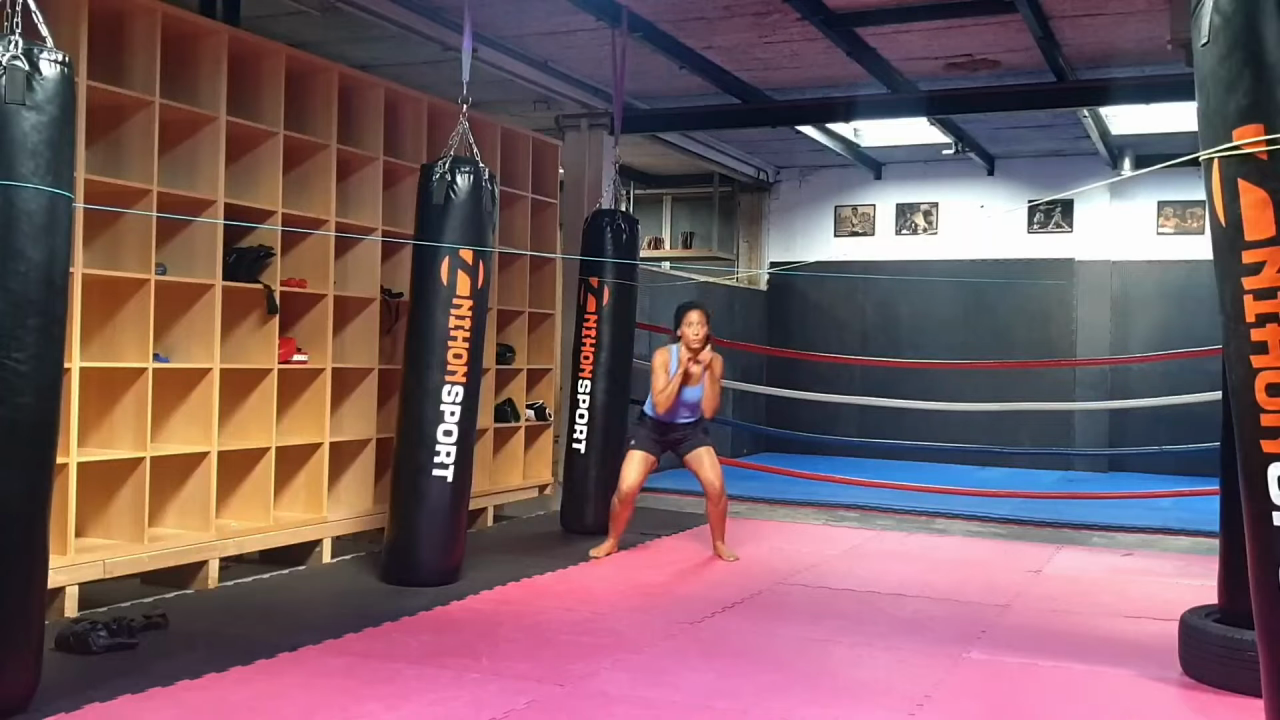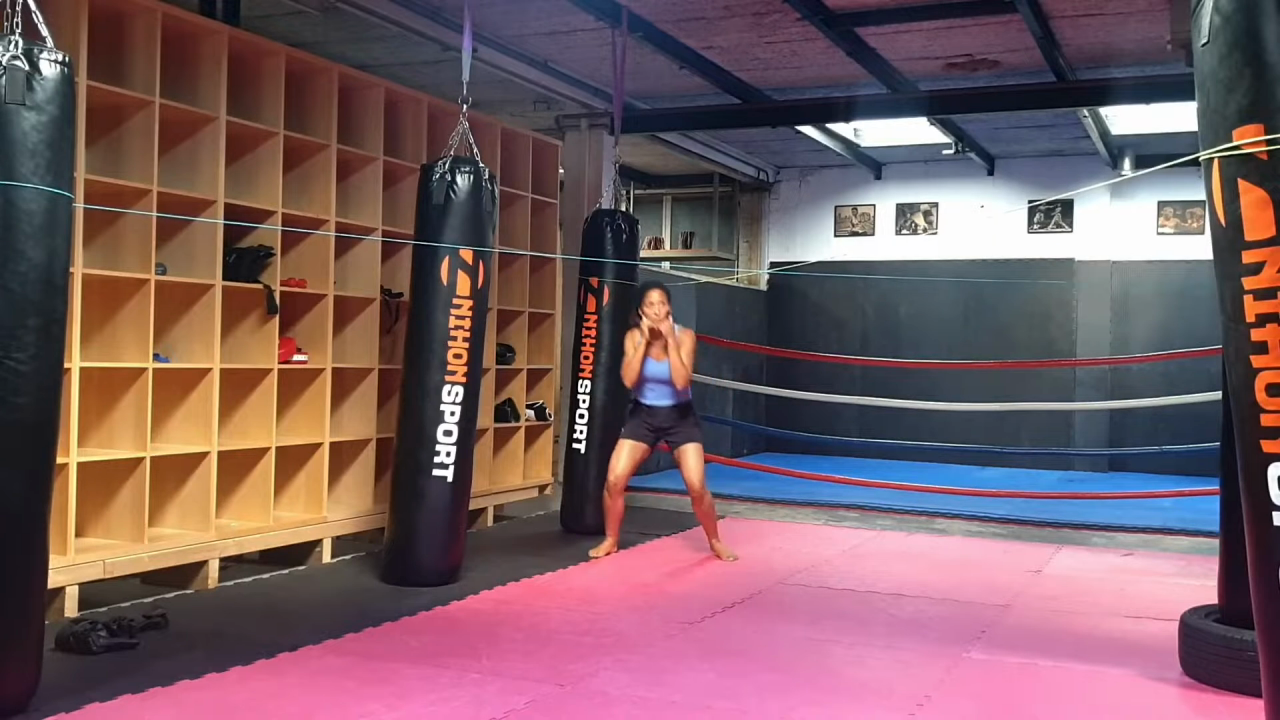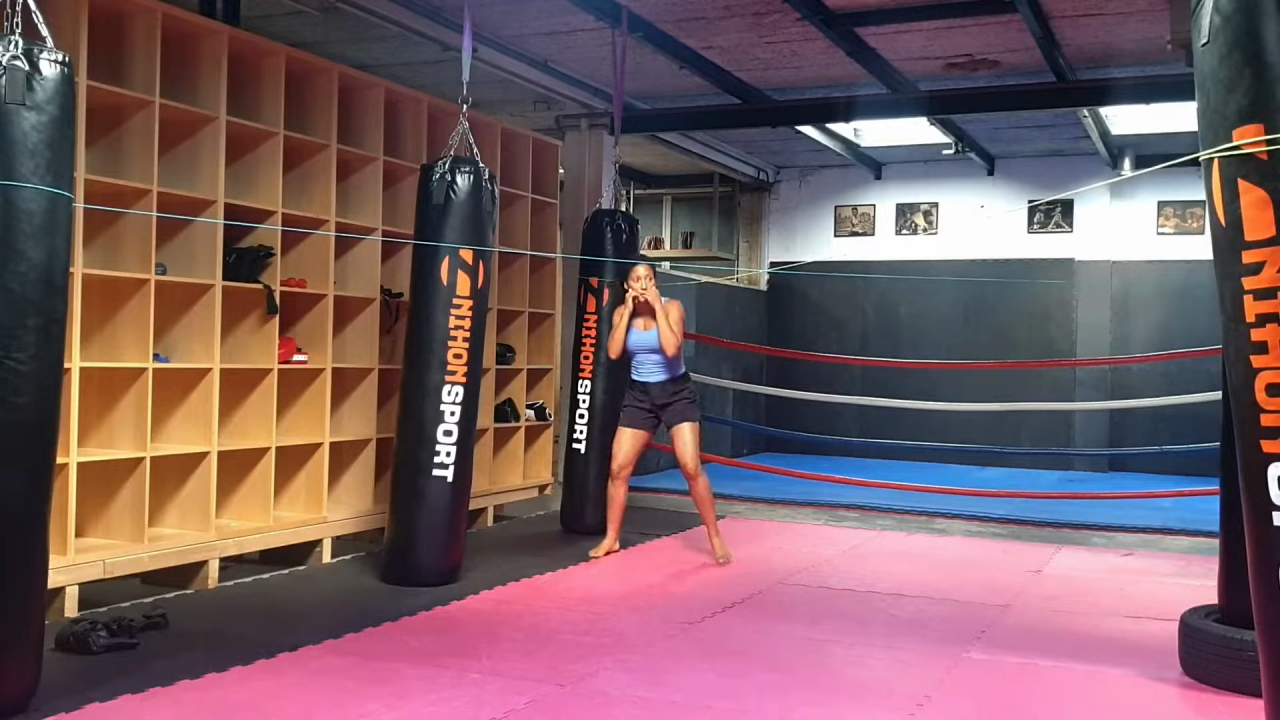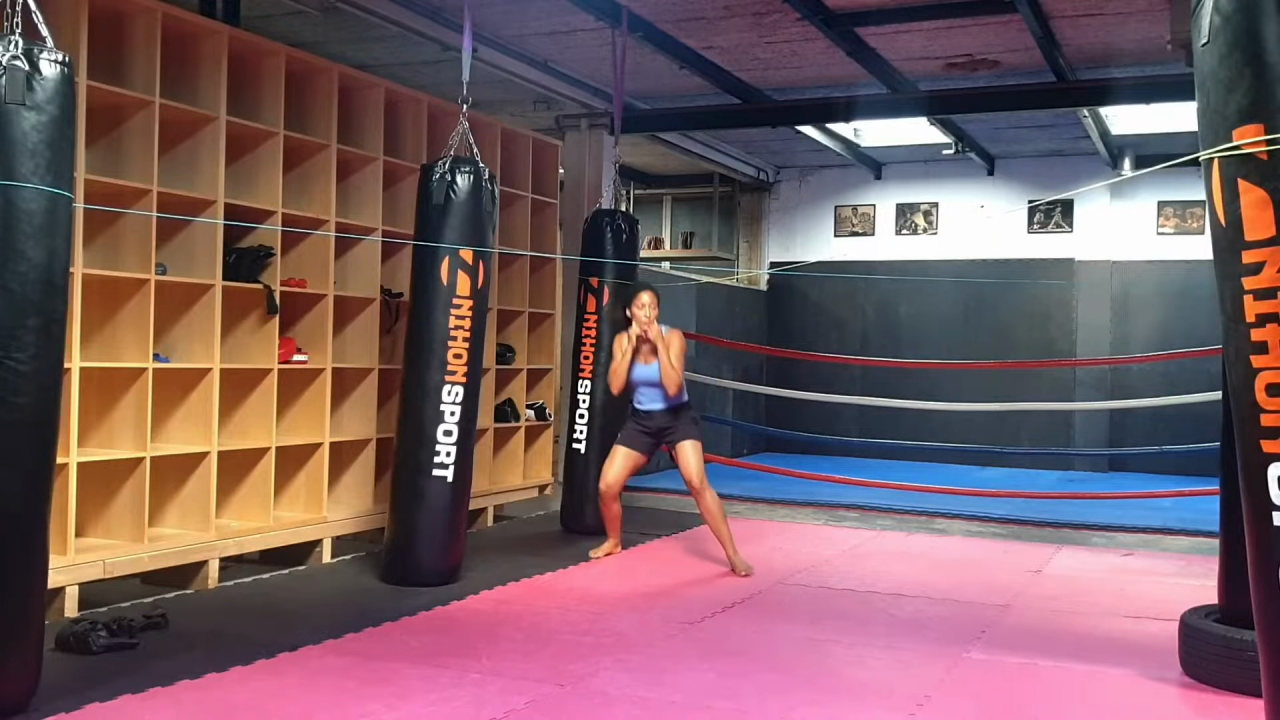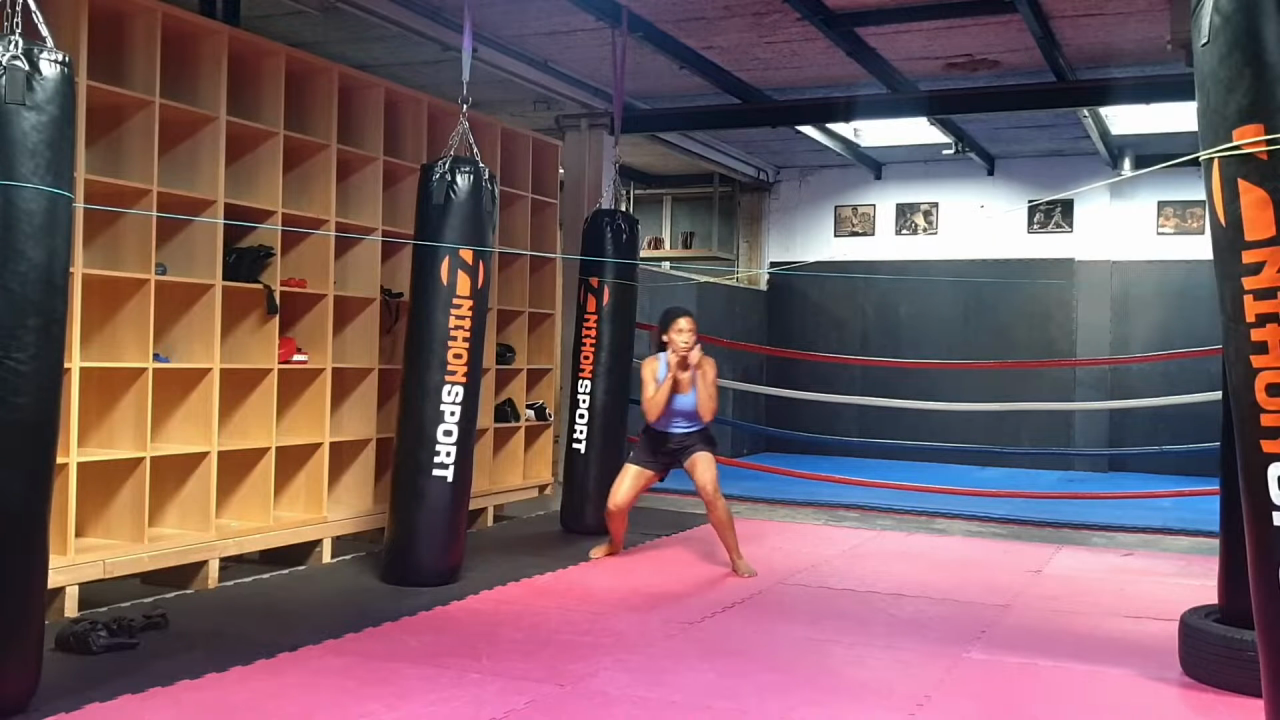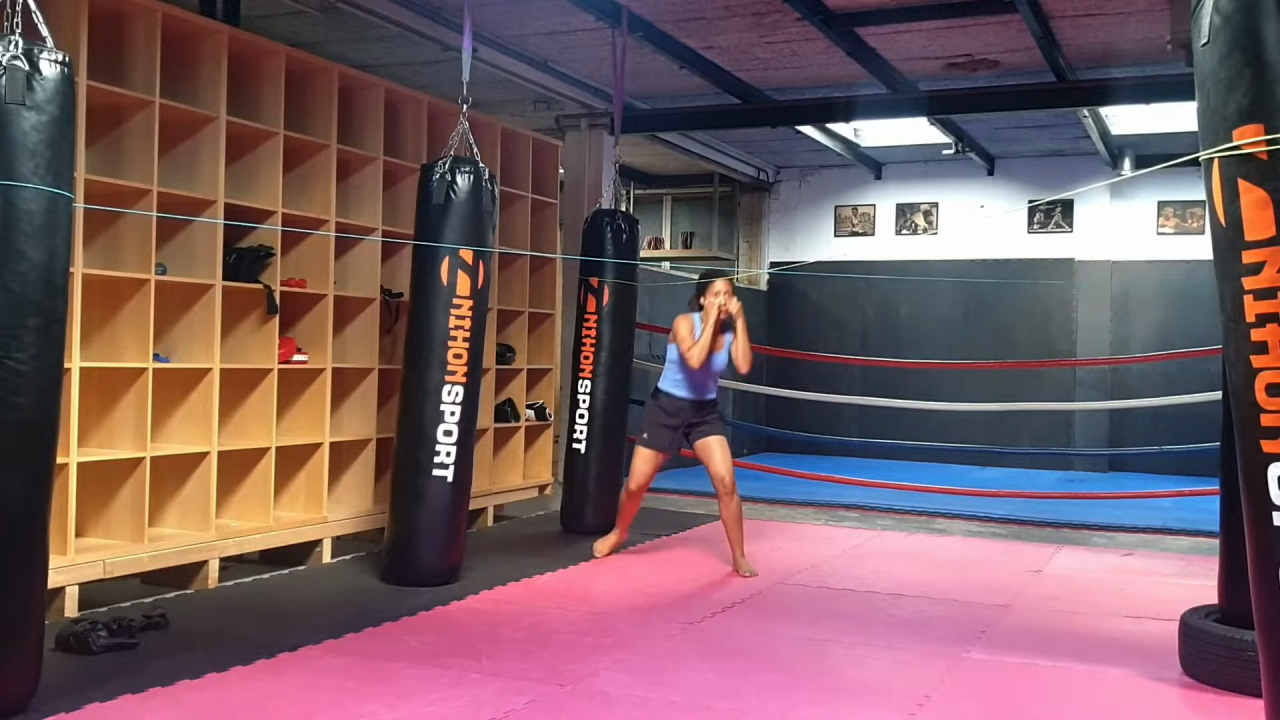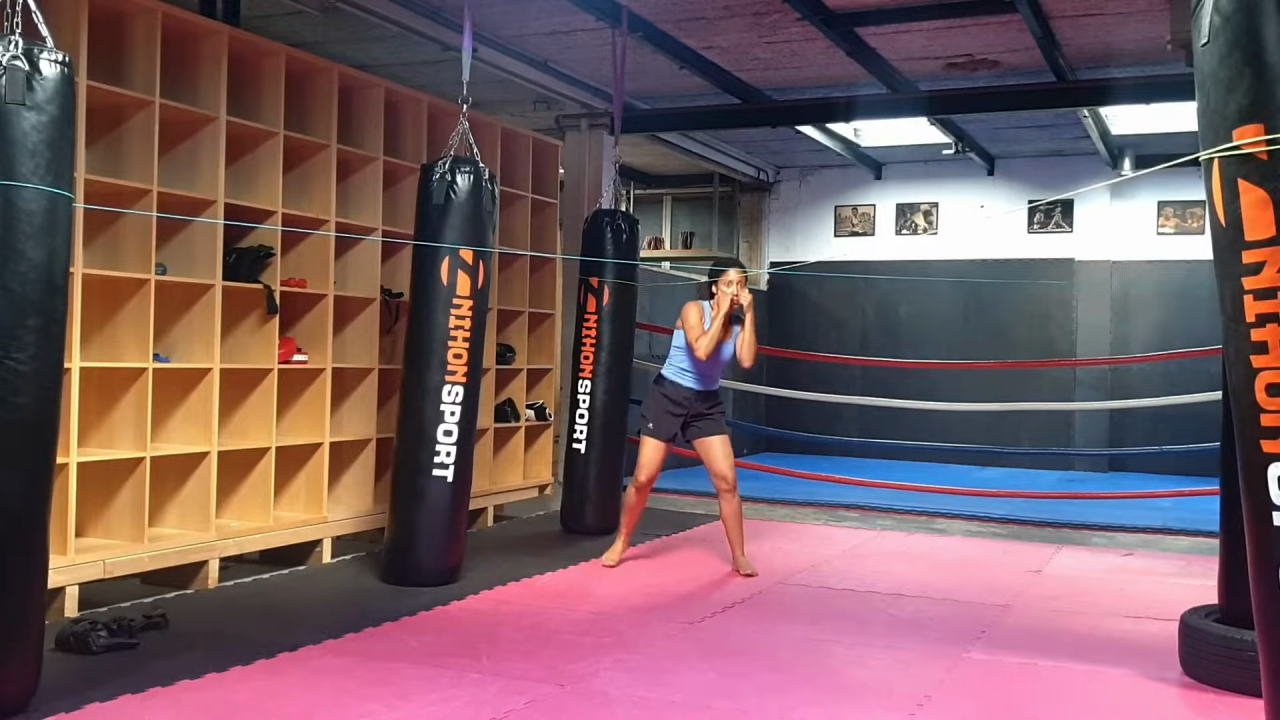
dt=0.2s
person 1, frame 1
left shoulder: (714, 361)
right shoulder: (663, 357)
left elbow: (709, 411)
right elbow: (661, 407)
left wrist: (707, 373)
right wrist: (680, 371)
left hip: (690, 430)
right hip: (652, 428)
left knee: (716, 487)
right knee: (626, 489)
left ankle: (719, 544)
right ankle: (612, 541)
person 1, frame 2
left shoulder: (684, 336)
right shoulder: (633, 337)
left elbow: (682, 383)
right elbow: (628, 380)
left wrist: (668, 340)
right wrist: (643, 340)
left hip: (680, 415)
right hip: (643, 414)
left knee: (696, 486)
right knee: (615, 480)
left ankle: (715, 542)
right ankle: (611, 541)
person 1, frame 3
left shoulder: (672, 307)
right shoulder: (622, 313)
left elbow: (671, 349)
right elbow: (613, 352)
left wrist: (657, 308)
right wrist: (628, 310)
left hip: (675, 392)
right hip: (639, 395)
left knee: (691, 467)
right knee: (618, 469)
left ankle: (715, 538)
right ankle: (611, 538)
person 1, frame 4
left shoulder: (674, 338)
right shoulder: (622, 341)
left elbow: (673, 388)
right elbow: (615, 387)
left wrist: (658, 343)
right wrist: (630, 346)
left hip: (677, 419)
right hip: (641, 421)
left knee: (697, 483)
right knee: (607, 486)
left ankle: (733, 554)
right ankle: (613, 542)
person 1, frame 5
left shoulder: (707, 366)
right shoulder: (652, 366)
left elbow: (708, 415)
right elbow: (651, 415)
left wrist: (699, 374)
right wrist: (672, 374)
left hip: (694, 439)
right hip: (657, 440)
left knee: (710, 491)
right knee: (616, 504)
left ankle: (736, 559)
right ankle: (614, 545)
person 1, frame 6
left shoulder: (730, 330)
right shoulder: (685, 322)
left elbow: (745, 366)
right elbow: (694, 360)
left wrist: (740, 322)
right wrist: (711, 321)
left hip: (705, 411)
right hip: (666, 407)
left knee: (726, 482)
right knee: (636, 486)
left ankle: (739, 558)
right ankle: (618, 534)
person 1, frame 7
left shoulder: (739, 320)
right shoulder: (694, 310)
left elbow: (747, 360)
right elbow: (702, 352)
left wrist: (748, 314)
right wrist: (721, 313)
left hip: (707, 402)
right hip: (668, 398)
left knee: (727, 481)
right knee: (644, 479)
left ankle: (739, 555)
right ankle: (620, 544)
